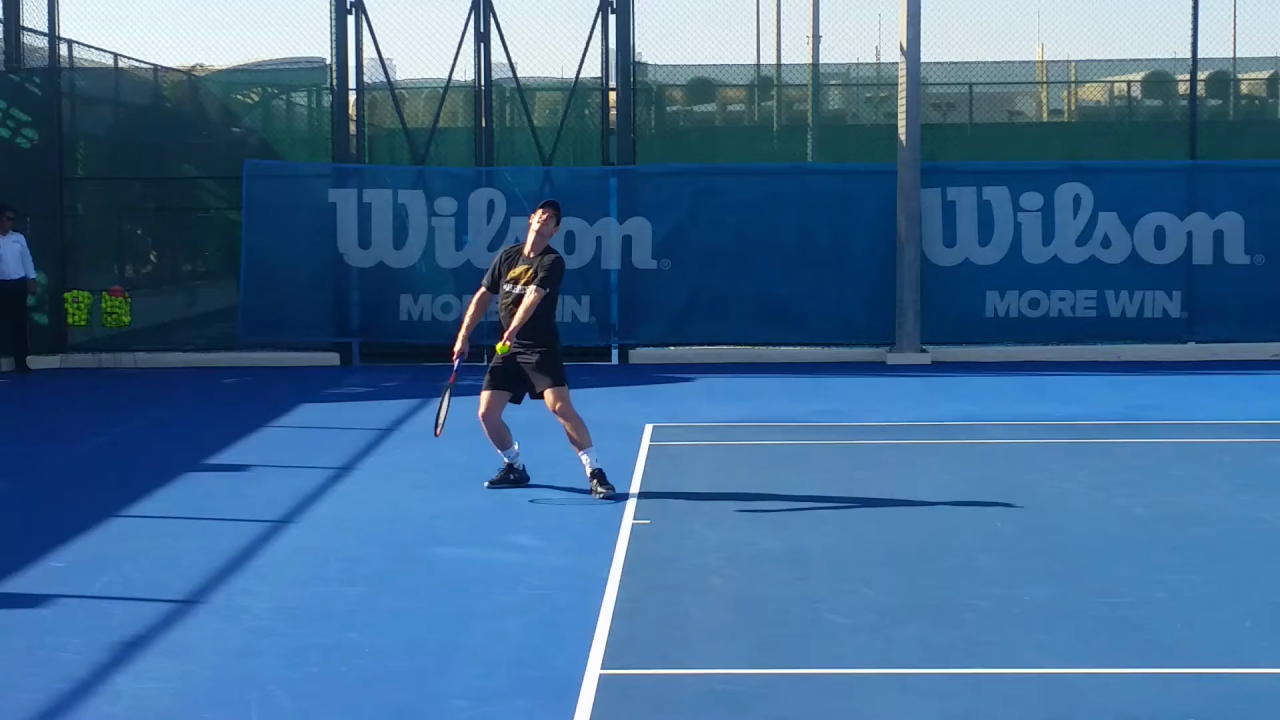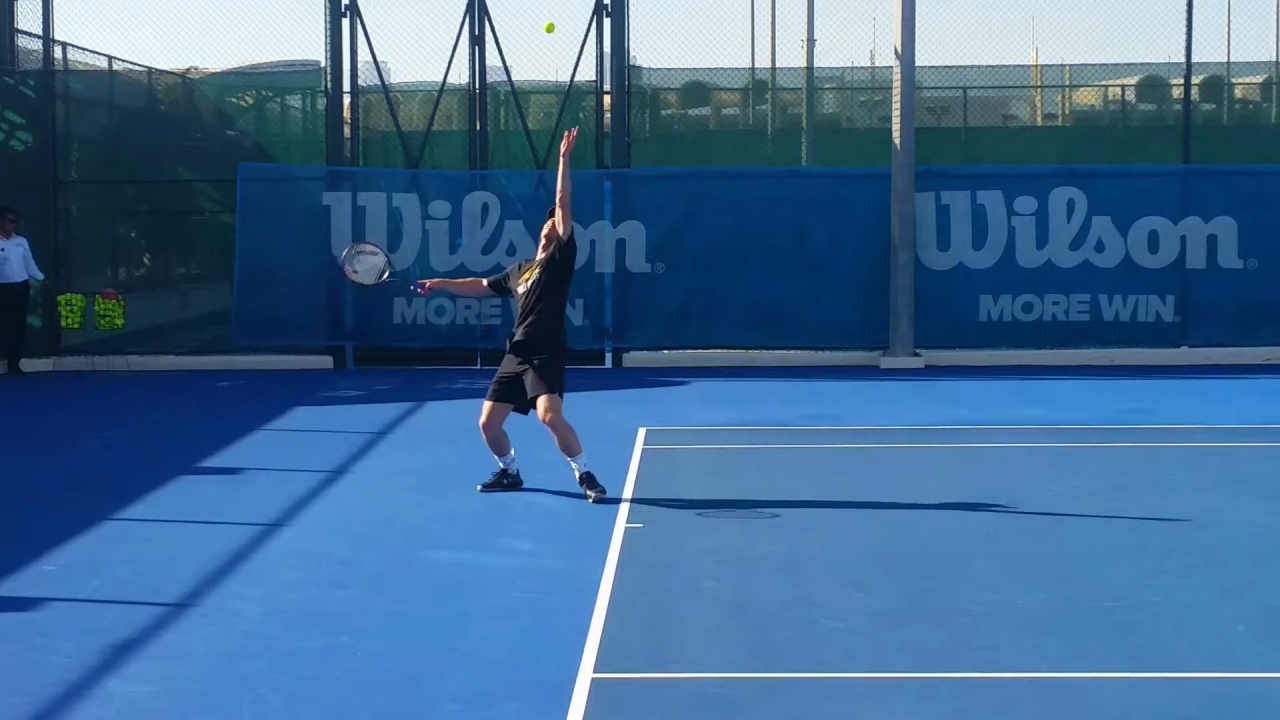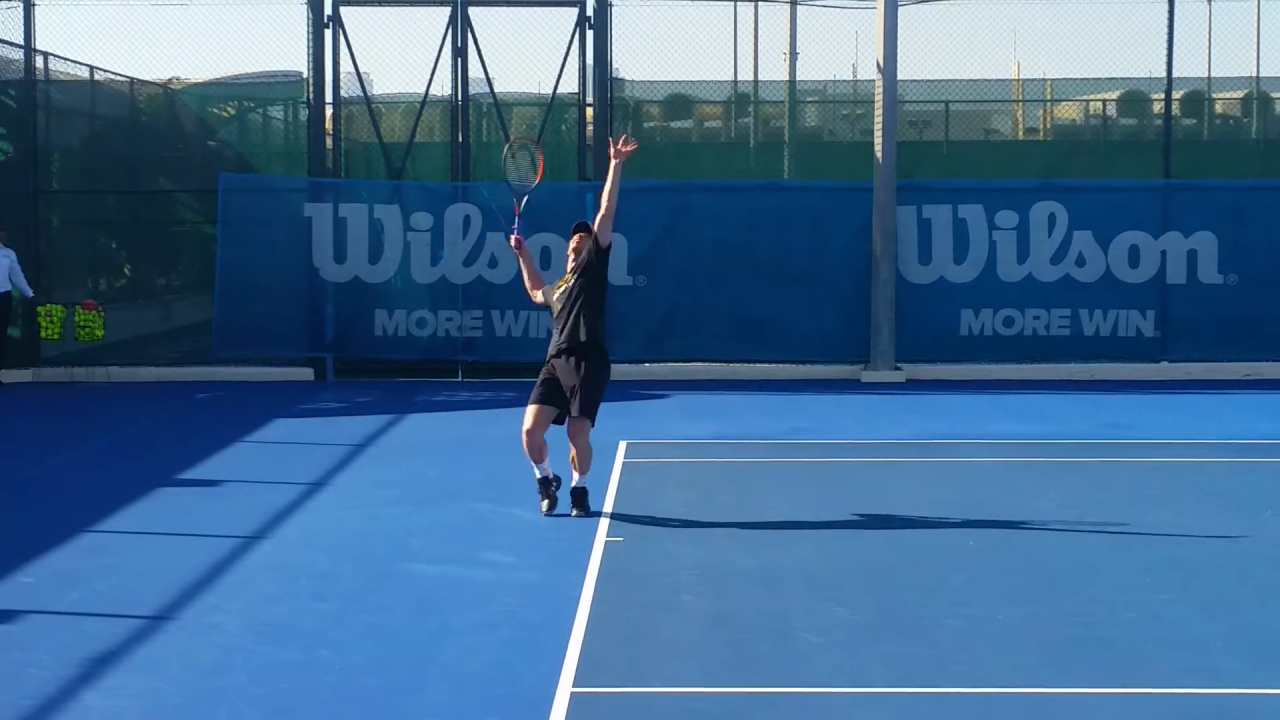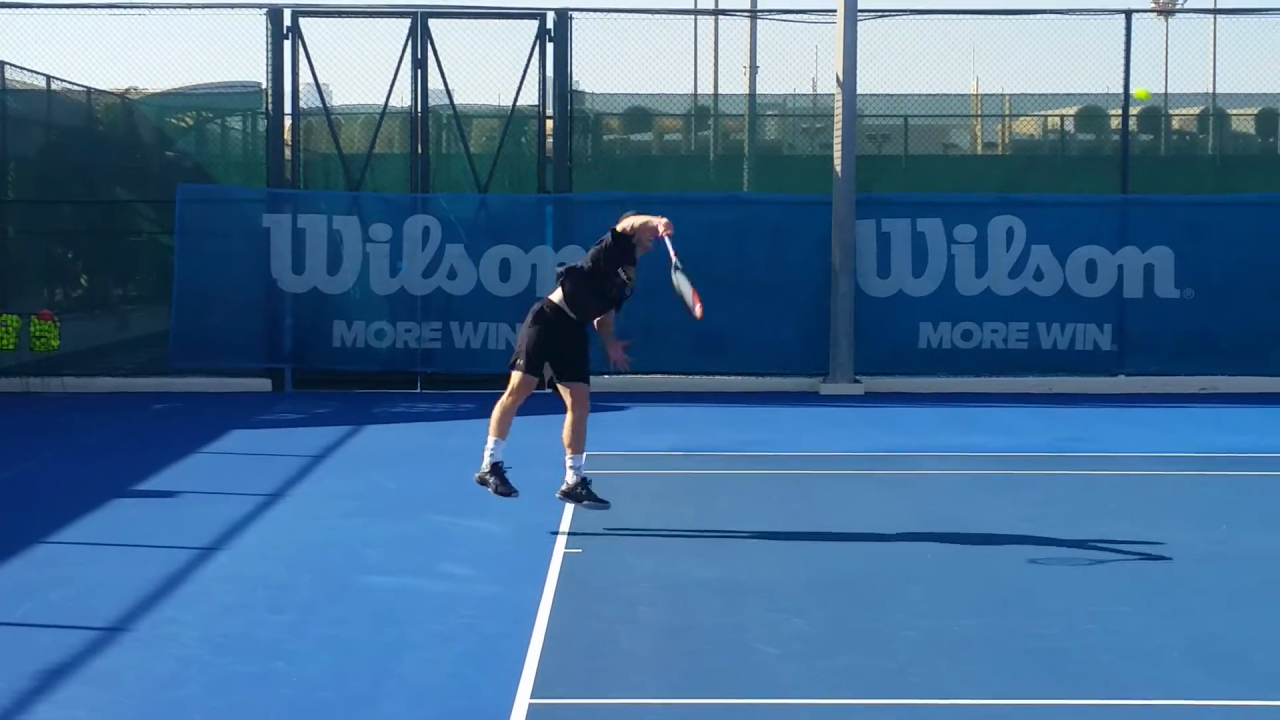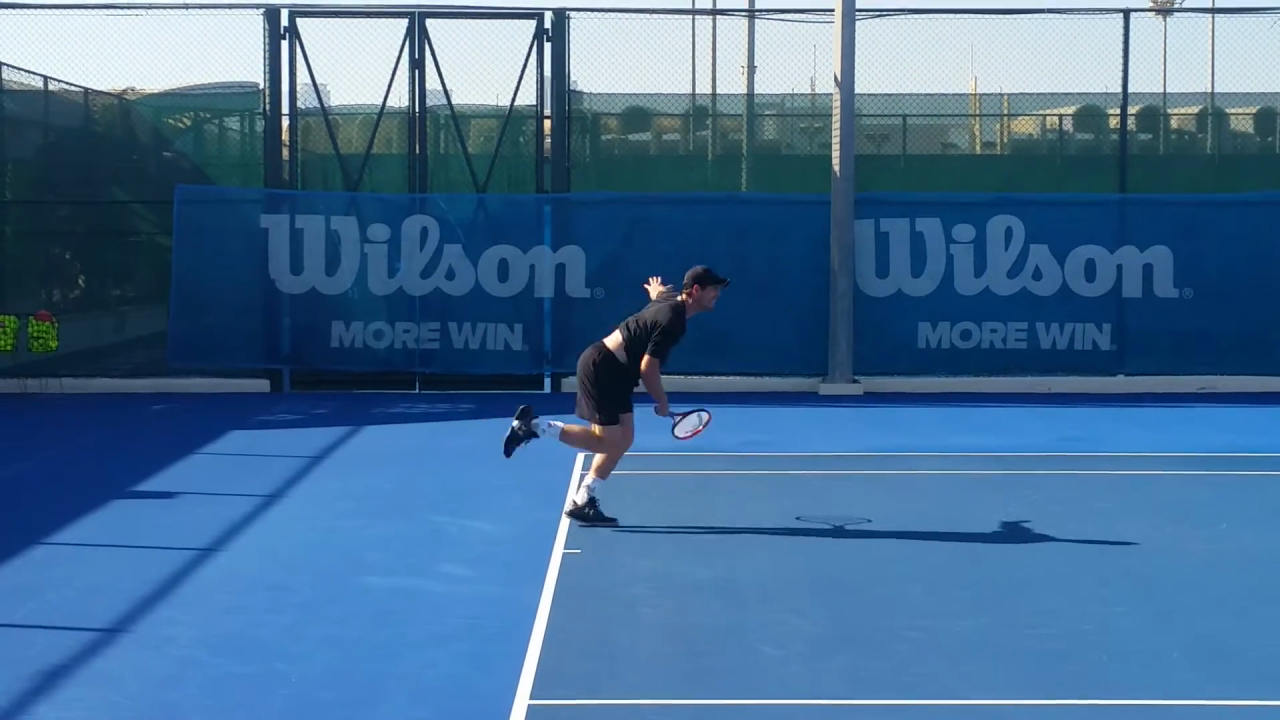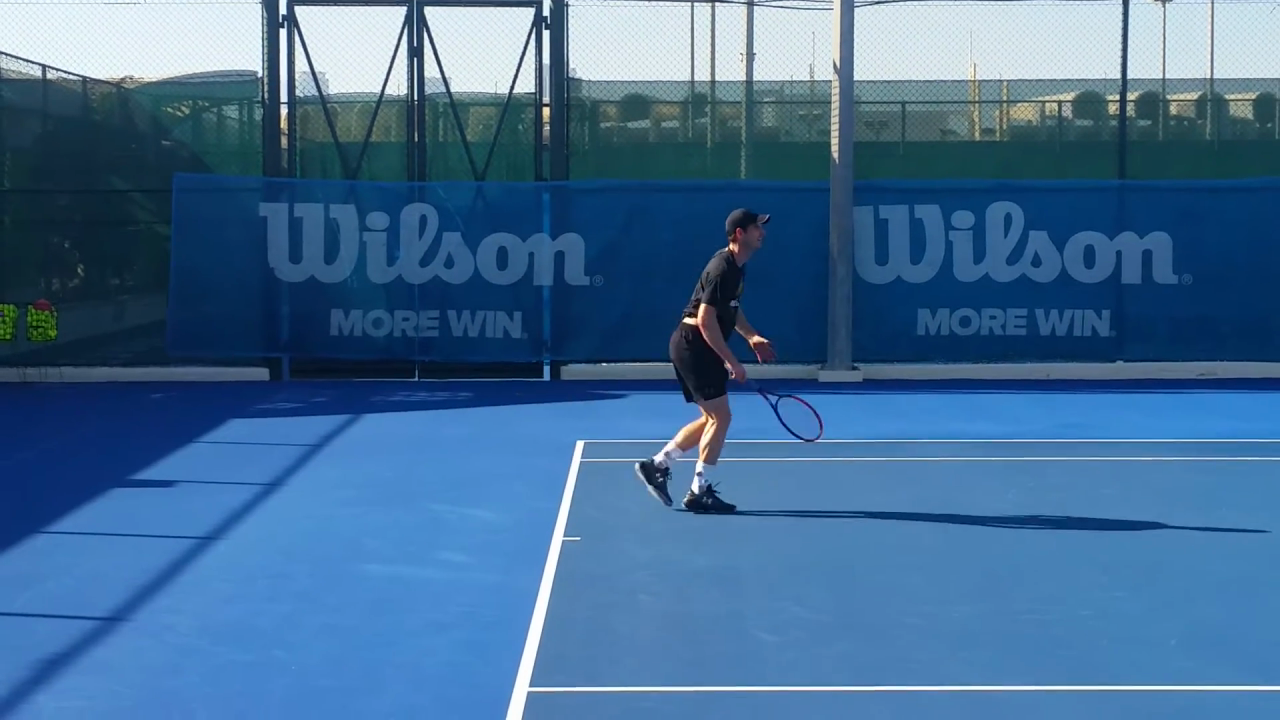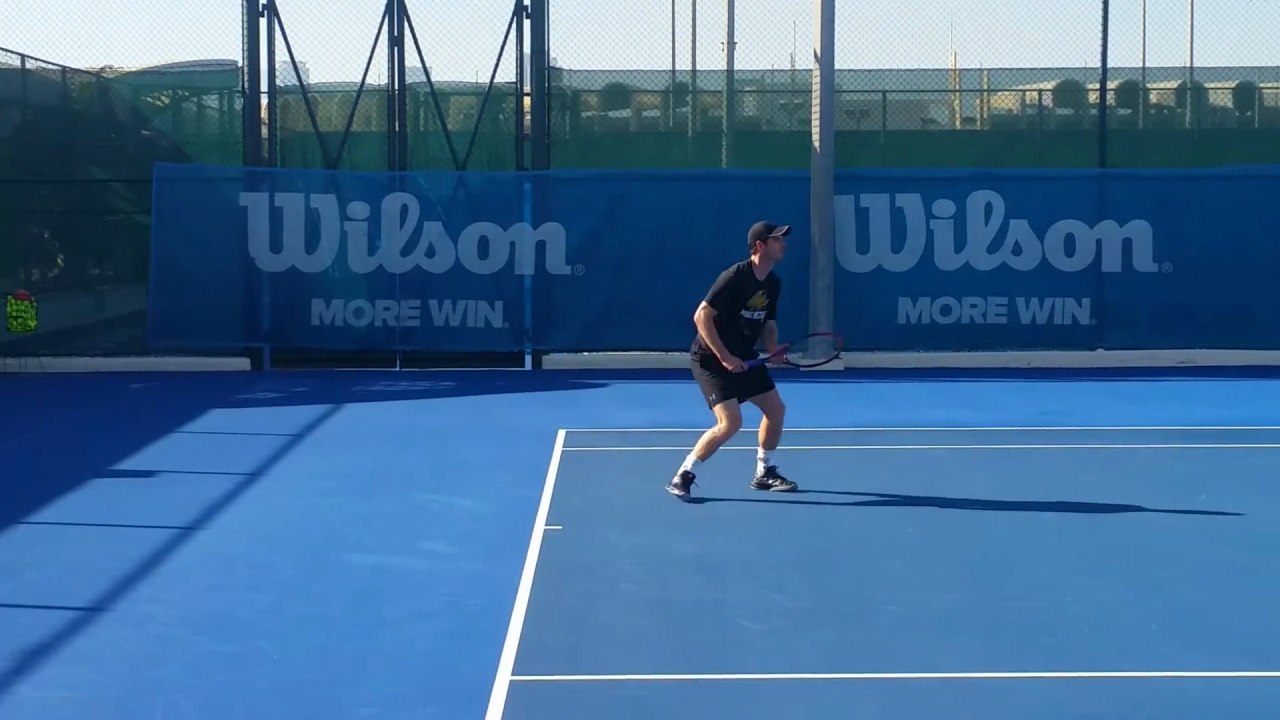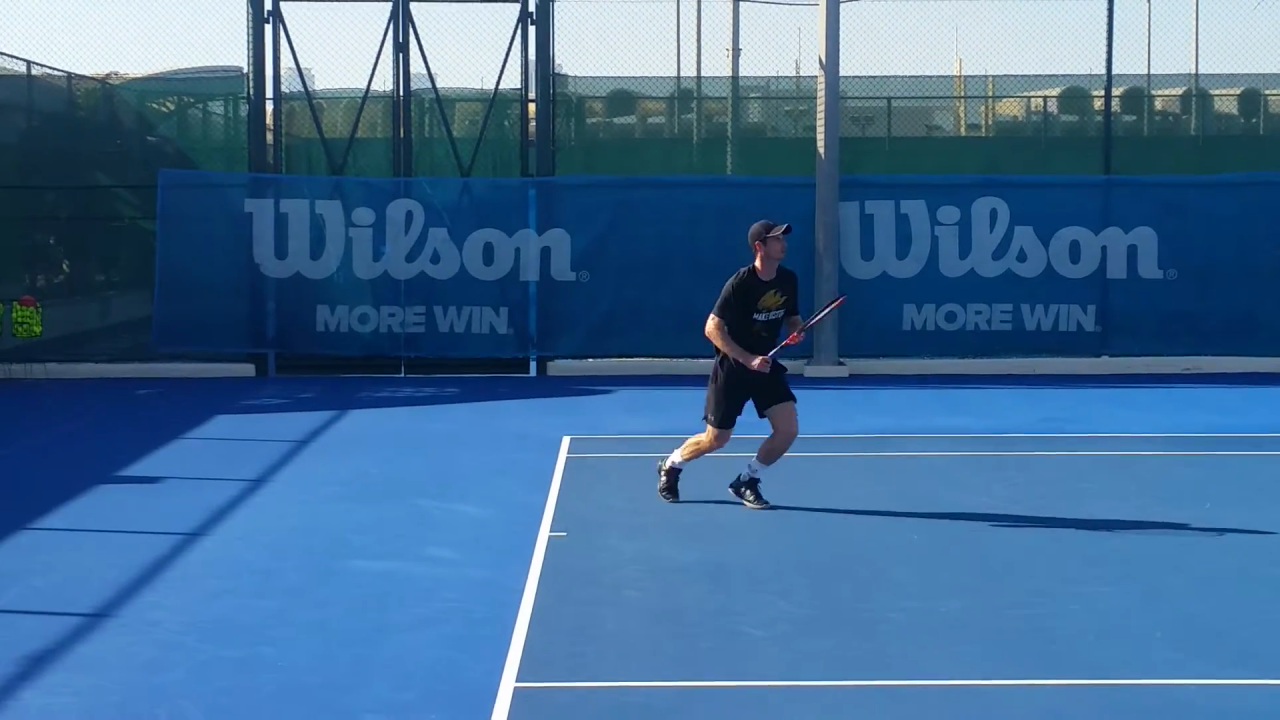
dt=0.4s
person 1, frame 1
left shoulder: (553, 262)
right shoulder: (506, 256)
left elbow: (533, 297)
right elbow: (483, 296)
left wrist: (512, 329)
right wrist: (464, 336)
left hip: (542, 350)
right hip: (509, 350)
left knee: (561, 408)
right knee: (487, 412)
left ankle: (595, 473)
right ankle: (515, 468)
person 1, frame 2
left shoulder: (561, 258)
right shoulder: (519, 271)
left elbow: (563, 204)
right elbow: (479, 286)
left wrist: (564, 158)
right wrist: (439, 283)
left hip: (546, 357)
right hip: (515, 358)
left knee: (550, 415)
right knee: (489, 422)
left ankle: (584, 475)
right ankle: (509, 473)
person 1, frame 3
left shoulder: (593, 265)
right shoulder: (558, 287)
left elbow: (605, 215)
right elbow: (539, 295)
left wrist: (615, 165)
right wrist: (522, 253)
left hip: (589, 363)
right hip: (556, 363)
left knee: (578, 436)
right knee: (531, 429)
left ankle: (579, 488)
right ankle: (547, 479)
person 1, frame 4
left shoulder: (626, 279)
right shoulder: (618, 247)
right elbow: (632, 221)
left wrist: (612, 345)
right wrist: (659, 222)
left hip: (572, 332)
right hip: (549, 319)
left knee: (579, 407)
right knee: (518, 391)
left ankle: (574, 482)
right ankle: (491, 466)
person 1, frame 5
left shoulder: (673, 304)
right shoulder: (674, 324)
left elbow: (659, 294)
right elbow: (648, 369)
left wrist: (658, 289)
right wrist: (661, 401)
left hip: (602, 365)
right hip: (603, 367)
left knee: (621, 440)
right knee: (613, 441)
left ankle: (582, 501)
right ankle: (533, 424)
person 1, frame 6
left shoulder: (736, 265)
right shoulder: (724, 268)
right elbow: (705, 318)
left wrist: (753, 337)
right wrist: (730, 360)
left hip: (705, 350)
right hip: (694, 347)
left knee: (711, 419)
right knee: (722, 418)
left ankle: (657, 464)
right ankle: (699, 493)
person 1, frame 7
left shoulder: (773, 283)
right shoulder: (733, 278)
left elbow: (768, 325)
right elbow: (702, 316)
left wrist: (773, 347)
right wrist: (723, 356)
left hip: (744, 357)
right hip: (711, 359)
left knee: (776, 409)
right knee: (730, 424)
left ankle: (765, 473)
right ankle: (684, 475)
person 1, frame 8
left shoulder: (788, 279)
right shoulder: (739, 283)
left elbow: (795, 318)
right elbow: (713, 328)
left wrist: (797, 333)
right wrist: (748, 358)
left hip: (766, 368)
right hip: (732, 369)
left knee: (789, 430)
right knee: (715, 440)
left ankle: (747, 480)
right ankle: (671, 467)
